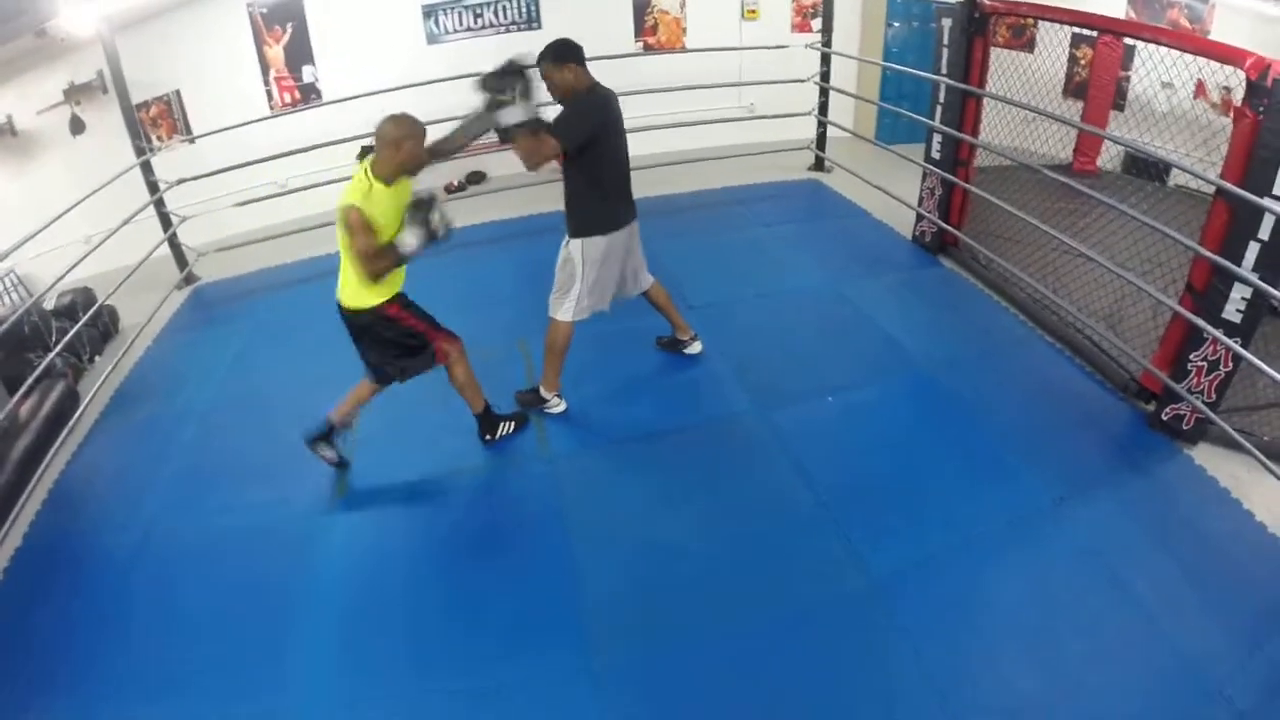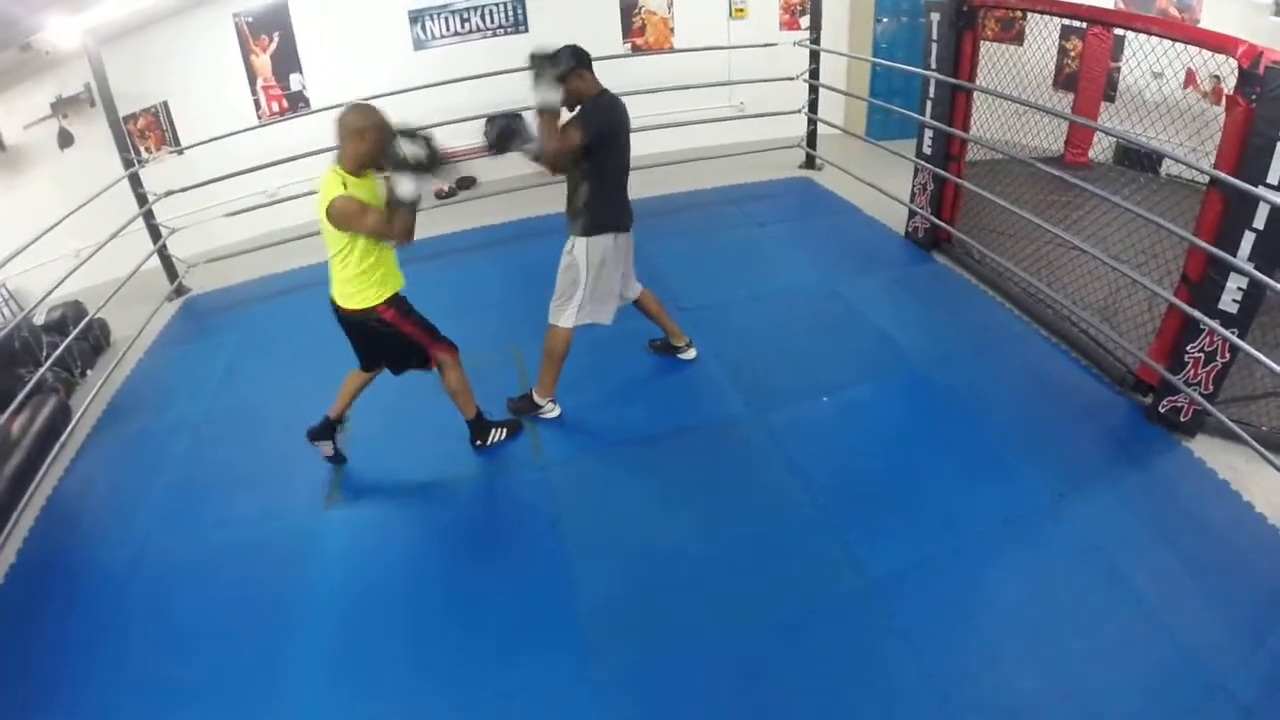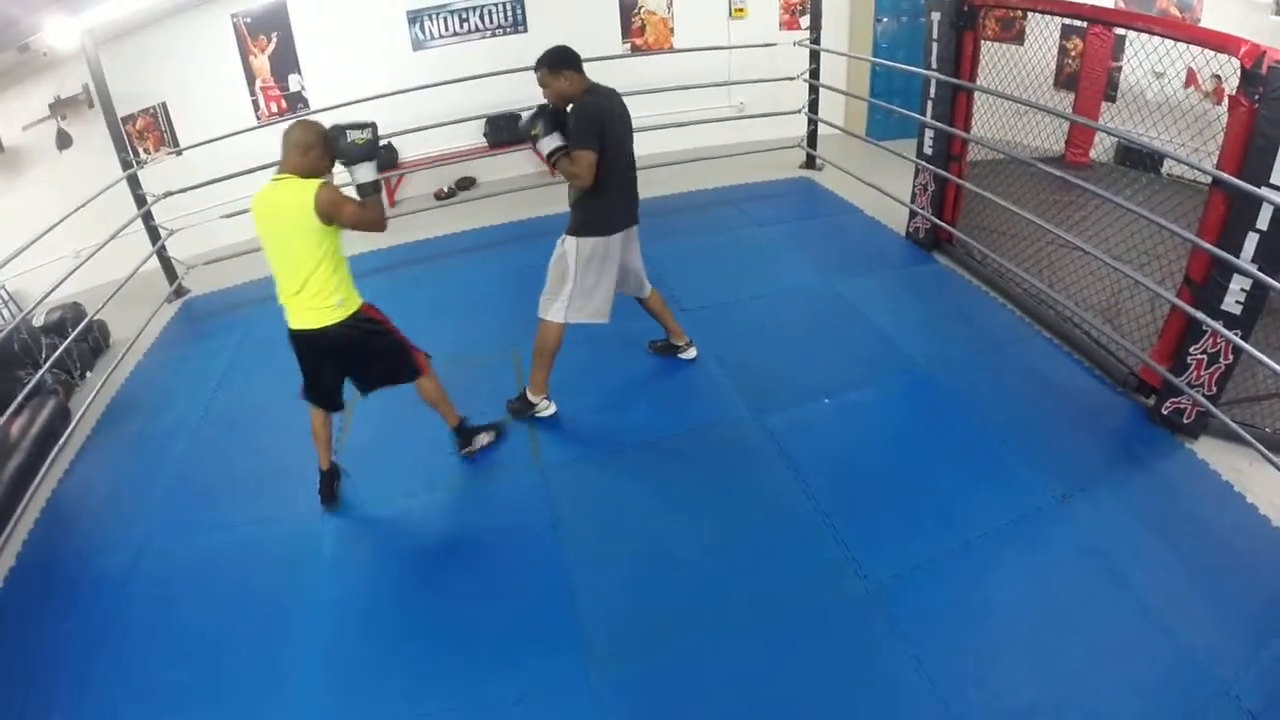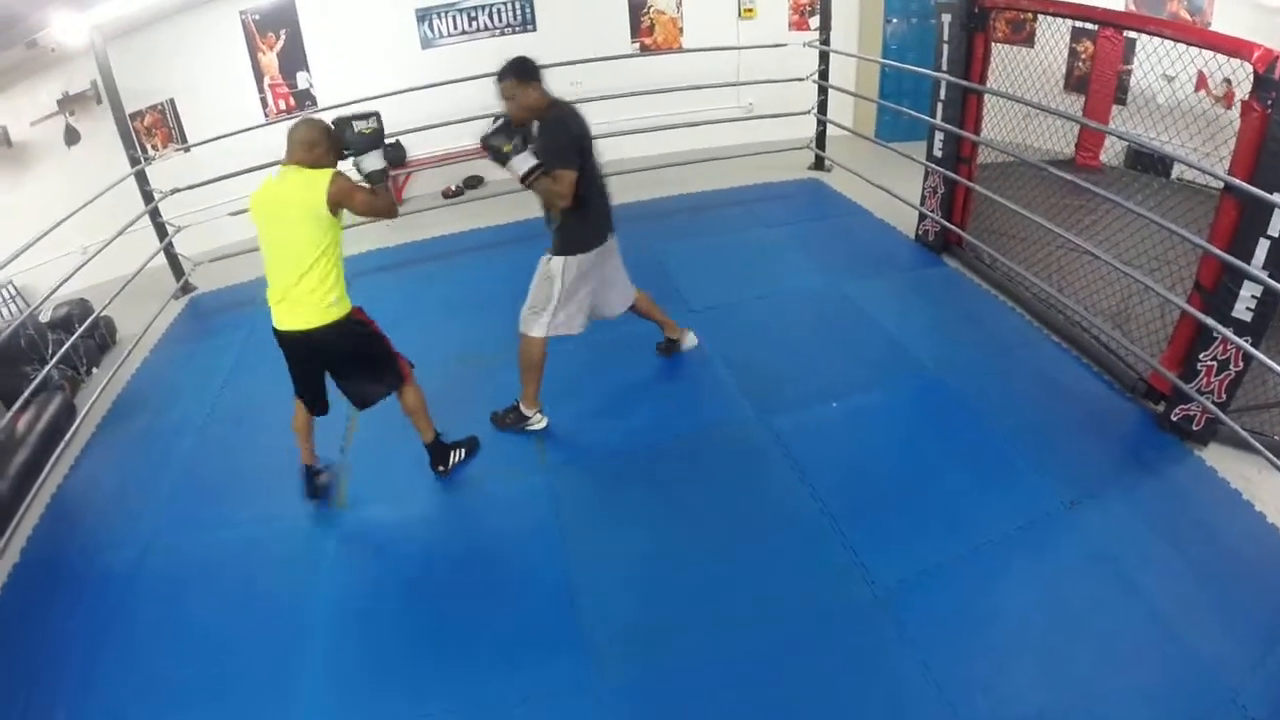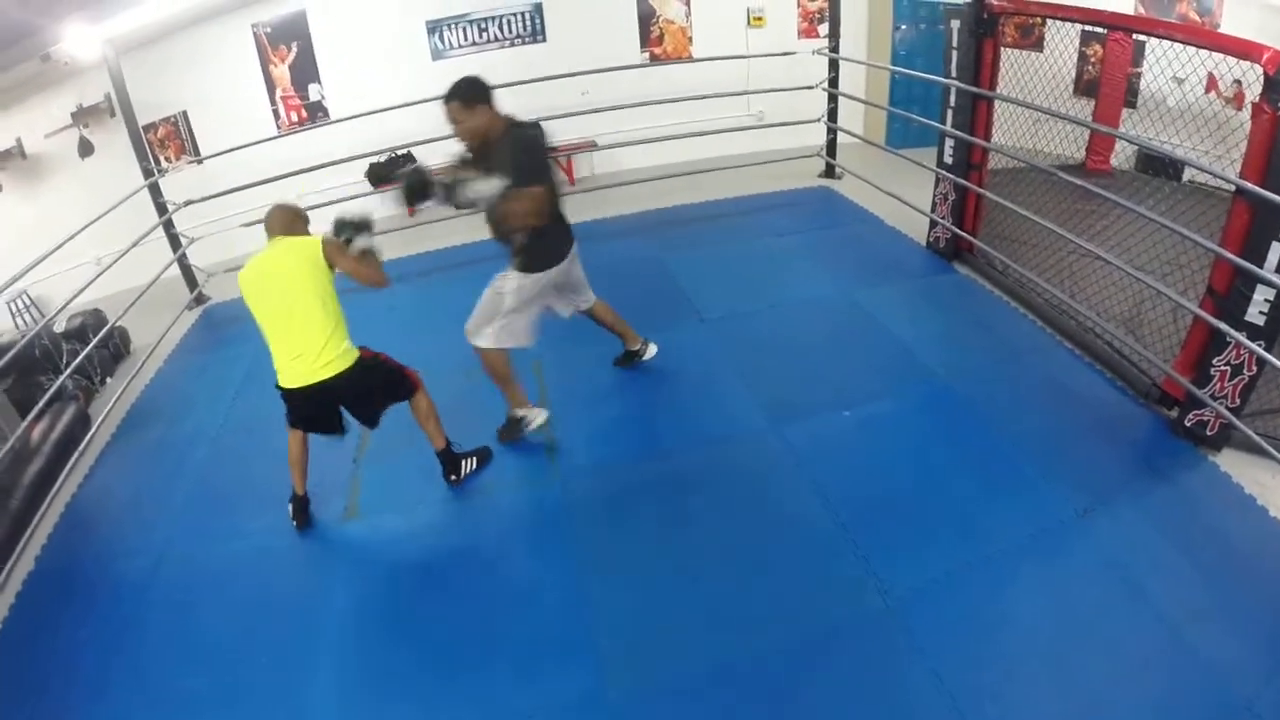
dt=0.3s
person 1, frame 1
left shoulder: (588, 107)
right shoulder: (600, 97)
left elbow: (534, 157)
right elbow: (553, 138)
left wrist: (510, 109)
right wrist: (516, 112)
left hip: (595, 228)
right hip: (622, 218)
left knee: (563, 309)
right knee: (642, 280)
left ankle: (548, 393)
right ankle: (686, 336)
person 1, frame 2
left shoulder: (603, 109)
right shoulder: (595, 107)
left elbow: (554, 146)
right elbow: (559, 155)
left wrist: (545, 91)
left hip: (596, 230)
right hip: (612, 222)
left knee: (563, 313)
right knee: (628, 288)
left ankle: (543, 398)
right ankle: (680, 342)
person 1, frame 3
left shoulder: (584, 112)
right shoulder: (610, 98)
left elbow: (582, 176)
left wrist: (547, 141)
right wrist: (559, 131)
left hip: (592, 228)
right hip: (623, 219)
left knee: (553, 309)
right knee: (638, 285)
left ankle: (537, 397)
right ankle: (680, 341)
person 1, frame 4
left shoulder: (557, 127)
right shoulder: (560, 115)
left elbow: (562, 195)
left wrist: (517, 159)
right wrist: (516, 149)
left hip: (575, 243)
right hip: (598, 232)
left knee: (533, 324)
right knee: (618, 293)
left ankle: (529, 410)
right ankle: (678, 335)
person 1, frame 5
left shoulder: (520, 143)
right shoulder: (486, 145)
left elbow: (526, 217)
left hip: (537, 261)
right hip: (558, 247)
left knee: (482, 334)
right knee: (580, 300)
left ankle: (523, 411)
right ankle: (636, 345)
person 2, frame 1
left shoulder: (389, 169)
right shoulder: (356, 205)
right elbow: (372, 272)
right wrist: (412, 239)
left hip: (380, 299)
right hip: (367, 305)
left knee: (382, 376)
right knee: (450, 349)
left ankle: (326, 433)
right ankle: (488, 424)
person 2, frame 2
left shoulder: (358, 171)
right shoulder: (340, 201)
right elbow: (400, 234)
right wrist: (407, 183)
left hip: (357, 301)
right hip: (369, 306)
left knee: (370, 365)
right knee: (446, 355)
left ankle: (326, 427)
right ankle: (480, 430)
person 2, frame 3
left shoulder: (260, 203)
right shoulder: (320, 194)
right elbow: (376, 222)
right wrist: (366, 170)
left hip: (300, 329)
right hip: (344, 319)
left knee: (321, 403)
right knee: (419, 368)
left ankle: (328, 479)
right ankle: (464, 436)
person 2, frame 4
left shoulder: (259, 196)
right shoulder: (328, 184)
right elbow: (388, 209)
right wrist: (371, 158)
left hip: (286, 327)
right hip: (333, 320)
left knee: (305, 400)
right knee: (402, 376)
left ankle: (311, 473)
right ankle: (439, 453)
person 2, frame 5
left shoulder: (246, 274)
right shoulder: (318, 247)
right elbow: (377, 278)
right wrist: (364, 248)
left hip: (293, 381)
right hip: (341, 366)
left knee: (297, 426)
right knee: (412, 384)
left ankle: (300, 505)
right ankle: (452, 462)
